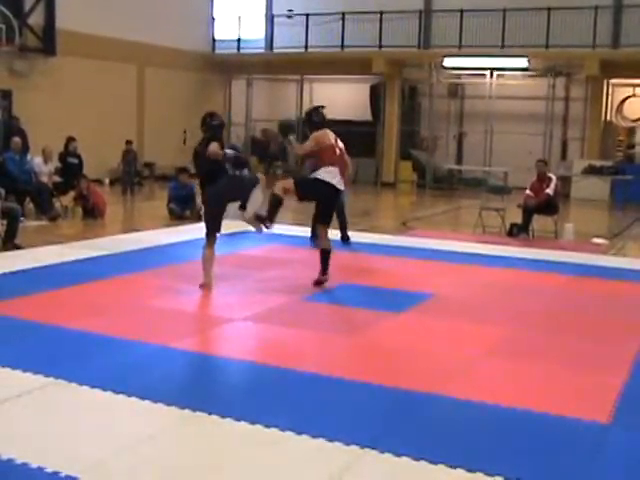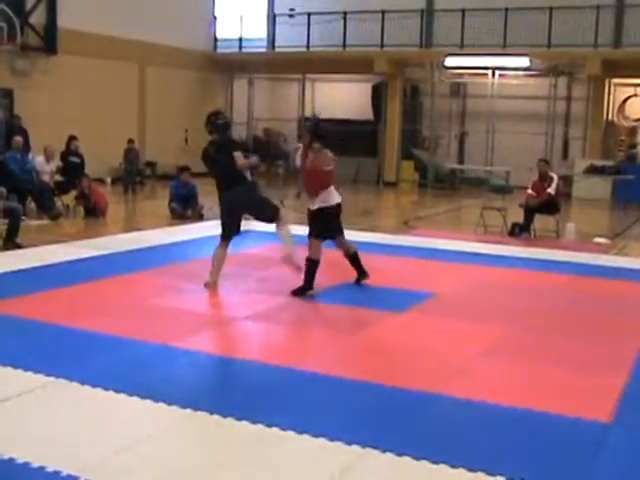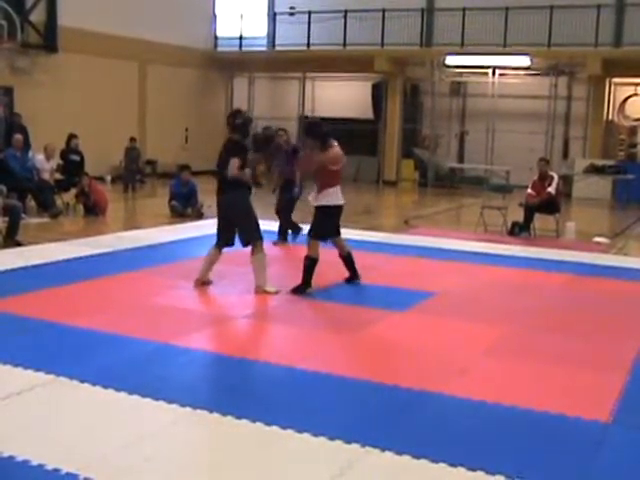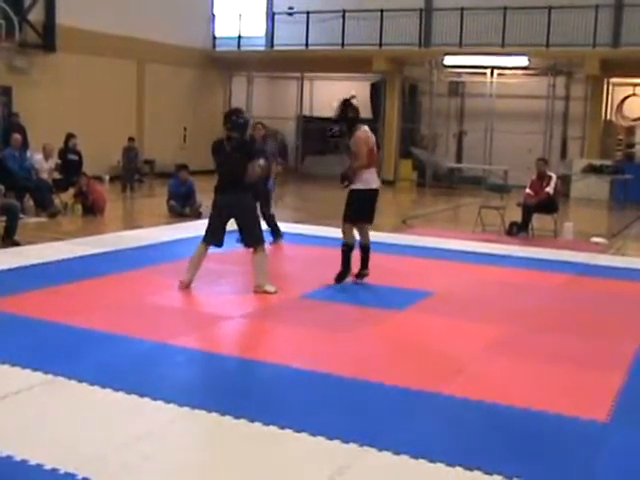
dt=0.5s
person 1, frame 1
left shoulder: (198, 148)
right shoulder: (214, 139)
right elbow: (212, 152)
right wrist: (227, 154)
left hip: (209, 194)
left knee: (210, 240)
left ankle: (207, 280)
person 1, frame 2
left shoulder: (207, 152)
right shoulder: (229, 142)
right elbow: (242, 165)
right wrist: (252, 161)
left hip: (227, 197)
right hip: (245, 191)
left knee: (225, 240)
right knee: (279, 216)
left ankle: (212, 280)
right ankle: (289, 255)
person 1, frame 3
left shoulder: (227, 145)
right shoulder: (238, 145)
right elbow: (232, 173)
right wrist: (249, 174)
left hip: (223, 198)
right hip: (237, 198)
left knee: (221, 242)
right knee: (256, 242)
left ankle: (201, 277)
right ankle: (261, 285)
person 1, frame 4
left shoulder: (217, 146)
right shoulder: (246, 146)
right elbow: (253, 175)
right wrist: (261, 164)
left hip: (221, 198)
right hip: (242, 198)
left knee: (206, 241)
right knee: (257, 243)
left ankle: (187, 279)
right ankle: (261, 284)
person 2, frame 1
left shoulder: (318, 135)
right shoulder: (336, 139)
left elbow: (300, 151)
right elbow: (348, 166)
left wrist: (292, 140)
left hip: (322, 182)
right hip: (335, 189)
left knee: (281, 186)
right knee: (322, 231)
left ankle: (268, 219)
right ankle: (323, 273)
person 2, frame 2
left shoulder: (323, 155)
right shoulder: (314, 153)
left elbow: (305, 167)
left wrist: (307, 145)
left hip: (327, 204)
right hip: (319, 204)
left knee: (314, 243)
right knee: (340, 241)
left ankle: (308, 285)
right ankle: (361, 272)
person 2, frame 3
left shoulder: (334, 154)
right shoulder: (325, 149)
left elbow: (308, 164)
right elbow: (308, 164)
left wrist: (309, 146)
left hip: (329, 202)
right hip: (329, 200)
left knee: (314, 241)
right knee: (335, 239)
left ankle: (305, 283)
right ankle: (354, 274)
person 2, frame 4
left shoulder: (358, 135)
right shoulder: (364, 131)
left elbow: (362, 162)
left wrist: (349, 173)
left hip: (362, 186)
right hip: (370, 186)
left knee: (347, 226)
right knee: (363, 228)
left ankle: (345, 268)
right ankle: (364, 268)
